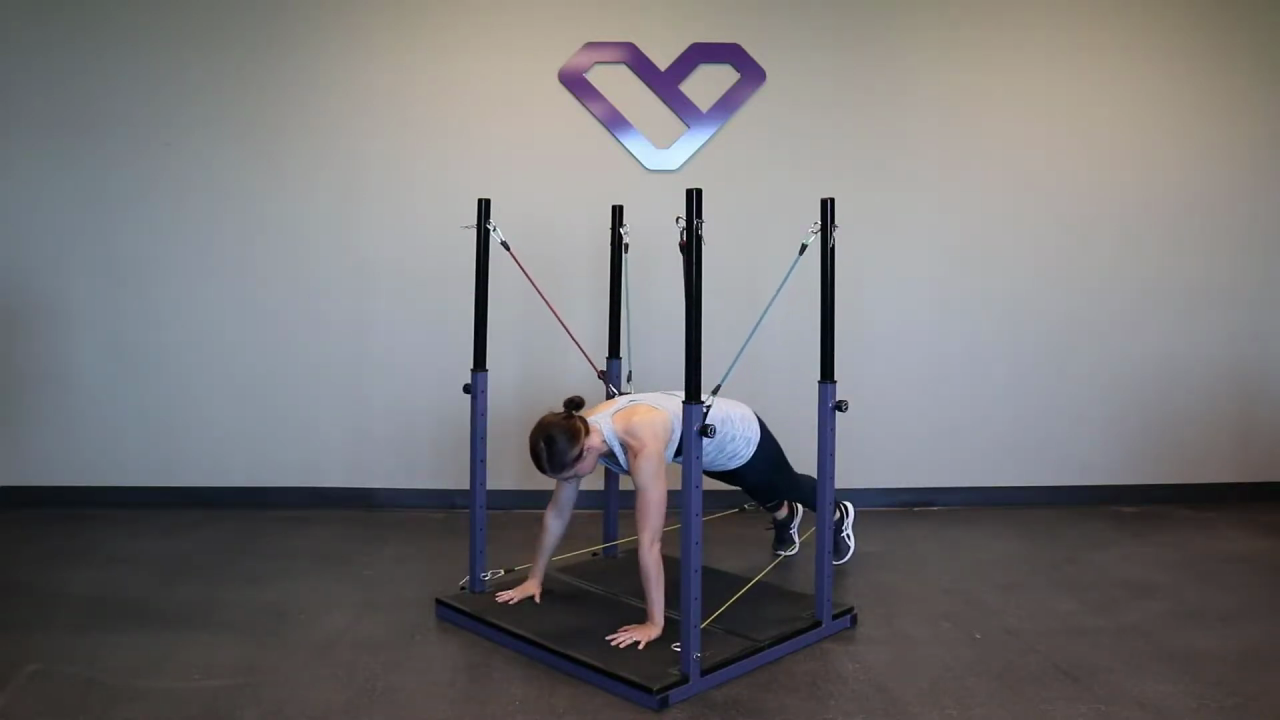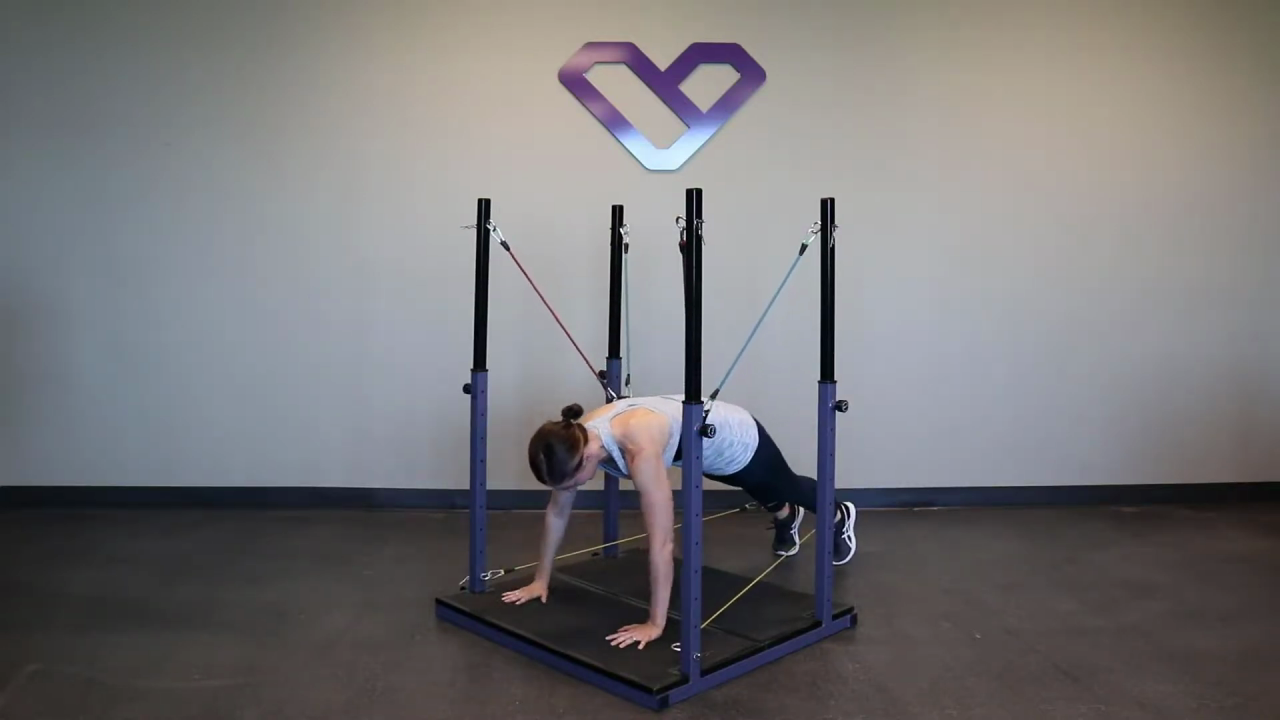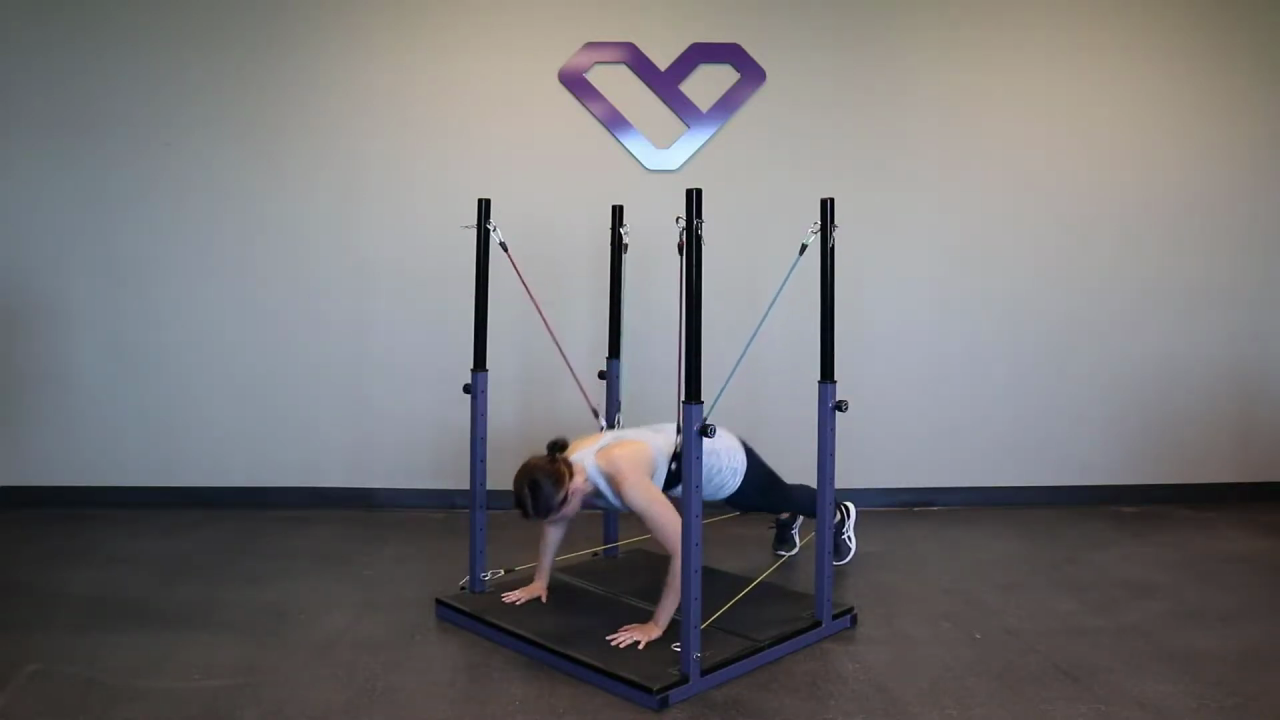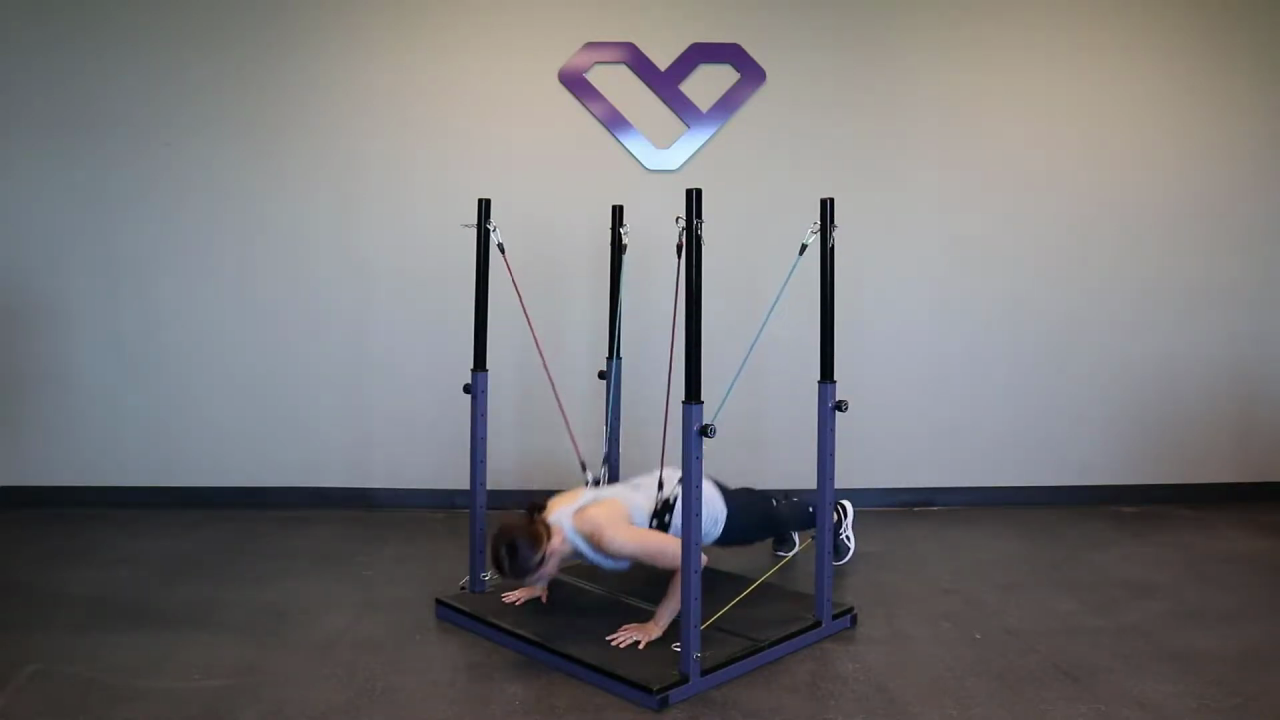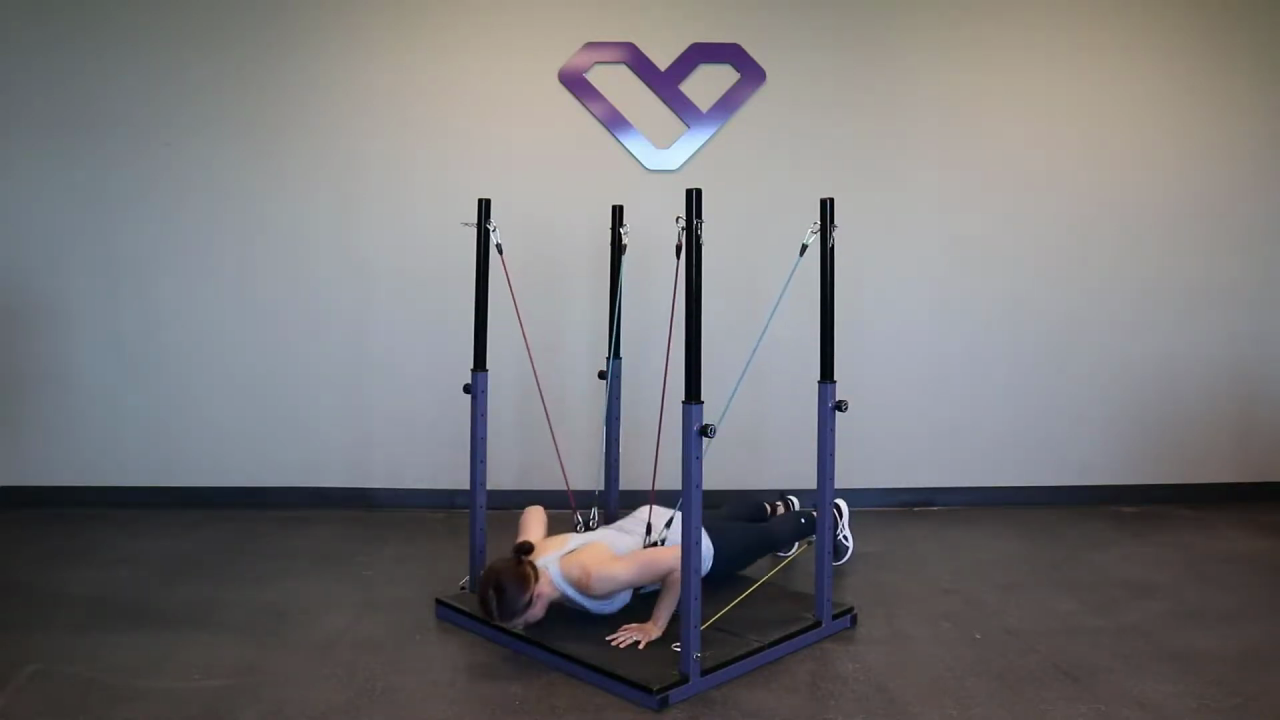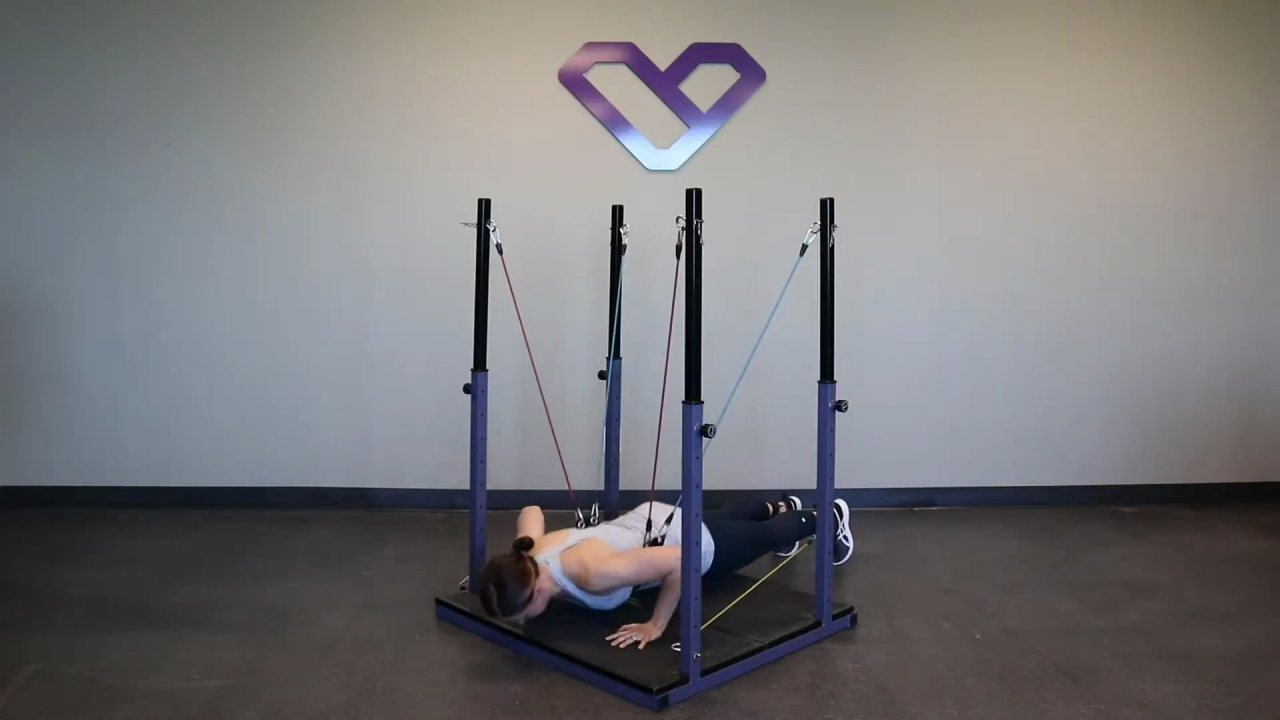
dt=0.2s
person 1, frame 1
left shoulder: (640, 443)
right shoulder: (576, 434)
left elbow: (649, 541)
right elbow: (557, 511)
left wrist: (654, 623)
right wrist: (535, 578)
left hip: (736, 435)
left knee: (787, 484)
right knee: (758, 488)
left ankle: (838, 516)
right ankle: (786, 516)
person 1, frame 2
left shoulder: (638, 448)
right shoulder: (574, 441)
left elbow: (661, 543)
right elbow: (557, 511)
left wrist: (655, 624)
right wrist: (541, 579)
left hip: (733, 438)
left knee: (788, 486)
right knee: (761, 490)
left ankle: (839, 517)
right ankle: (787, 517)
person 1, frame 3
left shoulder: (622, 478)
right shoulder: (564, 467)
left elbow: (683, 552)
right elbow: (558, 518)
left wrist: (656, 624)
right wrist: (541, 579)
left hip: (722, 462)
right hip: (677, 451)
left knee: (782, 496)
left ankle: (839, 517)
right ankle: (787, 523)
person 1, frame 4
left shoulder: (603, 535)
right shoulder: (547, 519)
left wrist: (657, 625)
right wrist: (537, 586)
left hip: (702, 509)
right hip: (657, 491)
left knee: (773, 519)
right knee: (747, 504)
left ankle: (835, 517)
right ankle: (781, 500)
person 1, frame 5
left shoulder: (591, 578)
right shoulder: (530, 564)
left elbow: (679, 561)
right elbow: (534, 510)
left wrist: (655, 626)
right hip: (645, 526)
left knee: (766, 537)
right knee: (725, 518)
left ankle: (829, 517)
right ankle: (779, 507)
person 1, frame 6
left shoulder: (591, 571)
right shoulder: (532, 558)
left elbow: (680, 561)
right elbow: (531, 510)
left wrist: (655, 626)
right hip: (647, 522)
left knee: (767, 535)
right knee: (728, 518)
left ankle: (831, 517)
right ankle: (779, 506)
